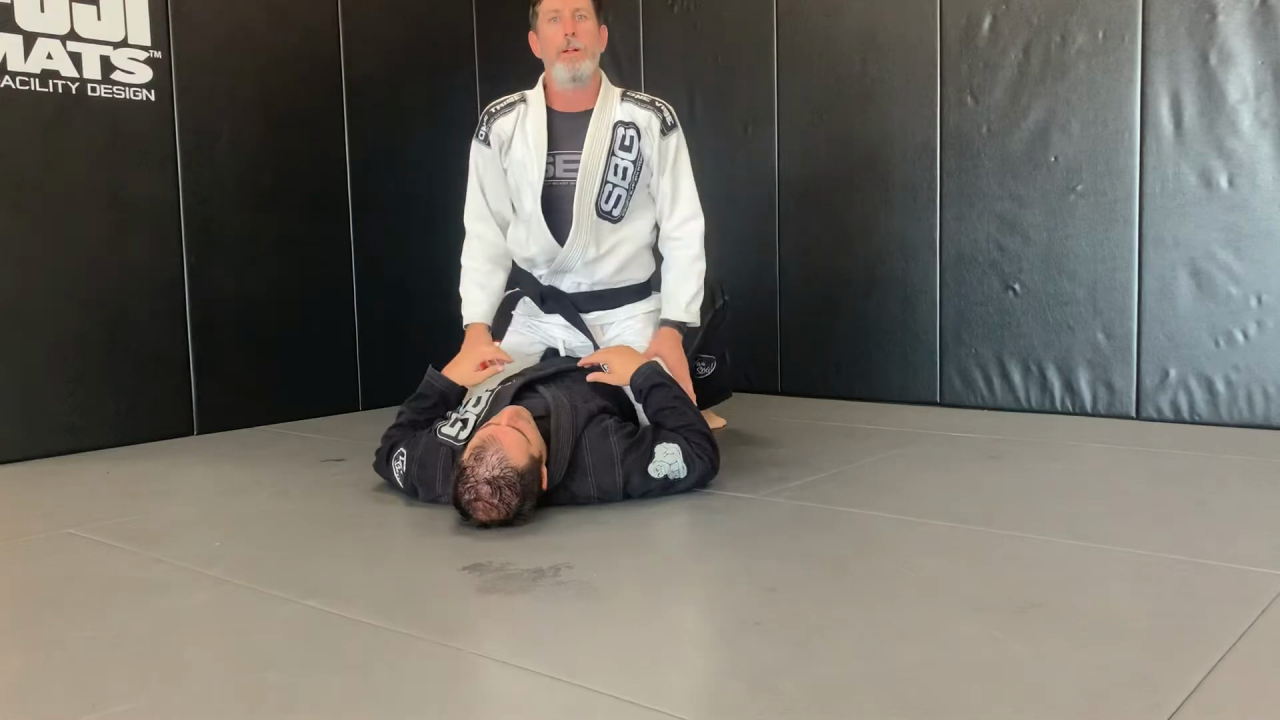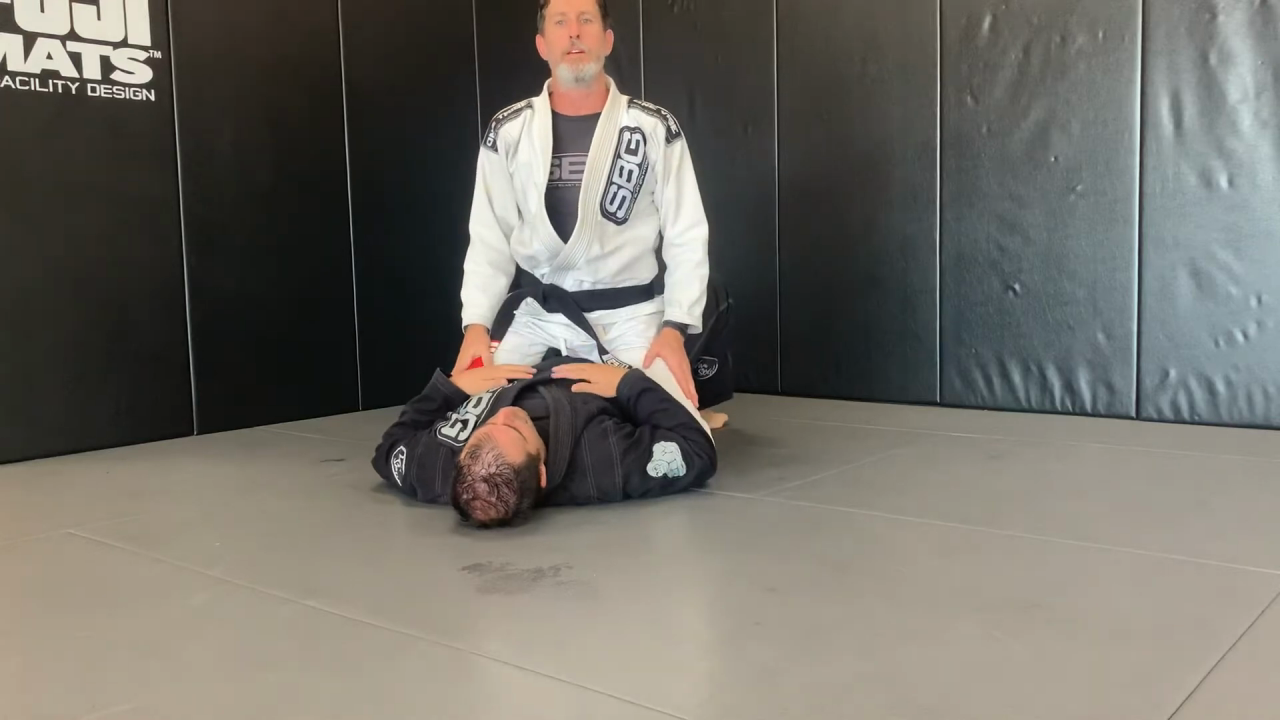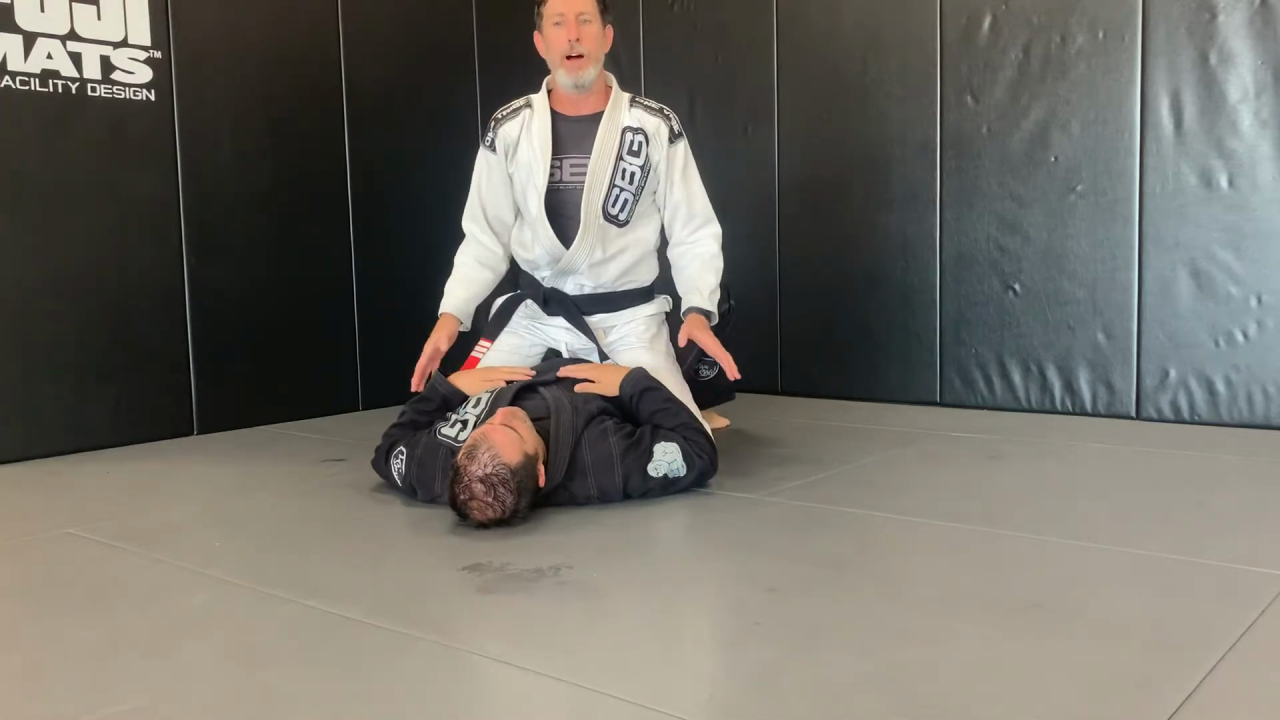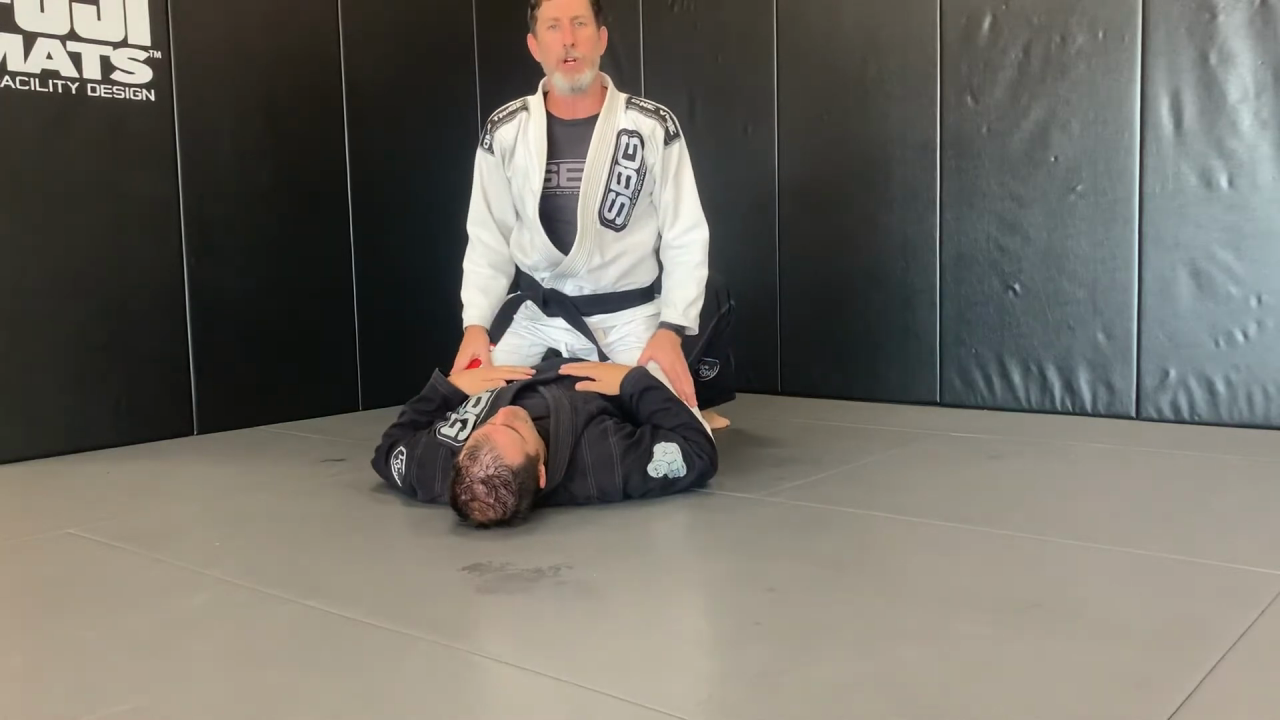
dt=0.7s
person 1, frame 1
left shoulder: (651, 120)
right shoulder: (501, 125)
left elbow: (683, 231)
right elbow: (486, 234)
left wrist: (673, 326)
right wrist: (477, 324)
left hip: (629, 314)
right hip: (534, 314)
person 1, frame 2
left shoulder: (655, 128)
right shoulder: (509, 132)
left elbow: (687, 236)
right elbow: (490, 238)
left wrist: (675, 327)
right wrist: (476, 324)
left hip: (631, 316)
right hip: (538, 315)
person 1, frame 3
left shoulder: (655, 127)
right shoulder: (508, 130)
left elbow: (693, 232)
right elbow: (486, 236)
left wrist: (698, 310)
right wrist: (452, 313)
left hip: (628, 318)
right hip: (535, 315)
person 1, frame 4
left shoulder: (653, 127)
right shoulder: (505, 131)
left elbow: (686, 239)
right elbow: (489, 239)
left wrist: (672, 329)
right wrist: (475, 323)
left hip: (629, 318)
right hip: (536, 315)
person 2, frame 1
left shoulder: (432, 468)
right shoulder: (605, 465)
left elbow: (391, 449)
right elbow: (701, 456)
left wrist: (446, 380)
right wrist: (646, 374)
person 2, frame 2
left shoulder: (431, 469)
right shoulder: (604, 466)
left elbow: (390, 451)
right elbow: (698, 456)
left wrist: (451, 386)
right wrist: (630, 382)
person 2, frame 3
left shoulder: (431, 469)
right shoulder: (604, 465)
left elbow: (389, 451)
right elbow: (699, 455)
left wrist: (448, 386)
right wrist: (633, 381)
person 2, frame 4
left shoulder: (431, 468)
right shoulder: (604, 466)
left elbow: (389, 451)
right elbow: (700, 456)
left wrist: (449, 386)
right wrist: (634, 380)
